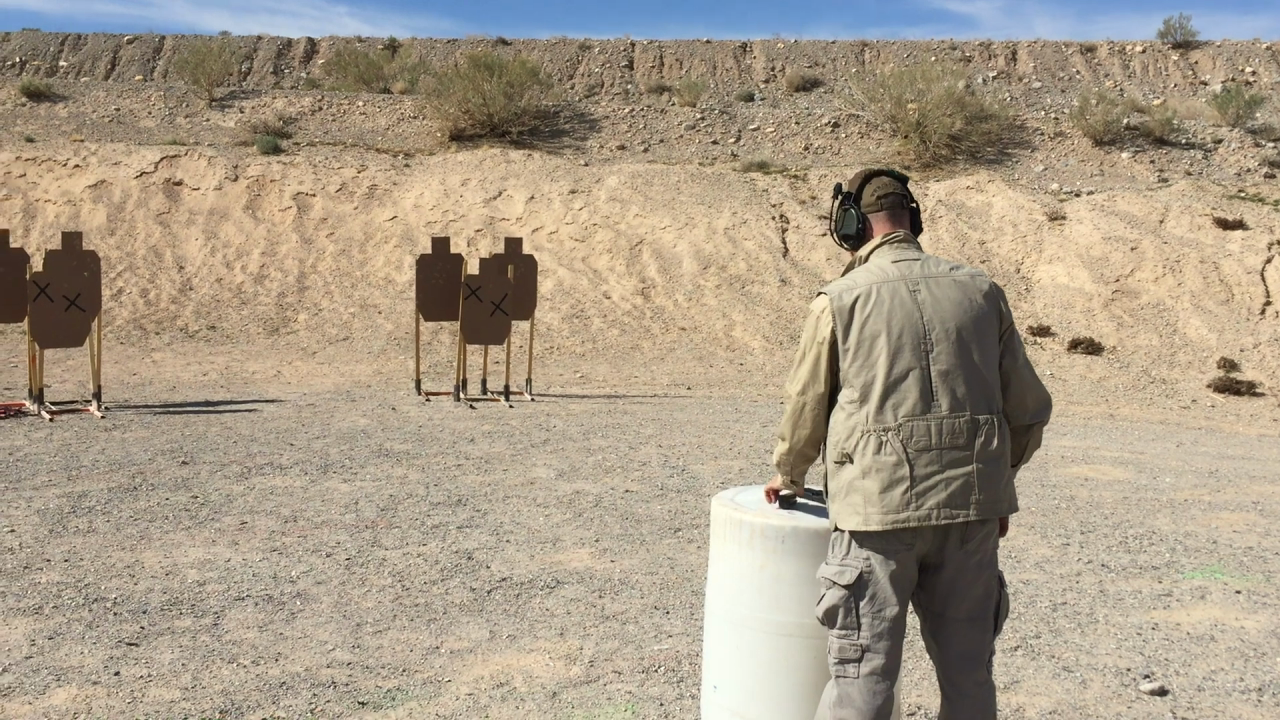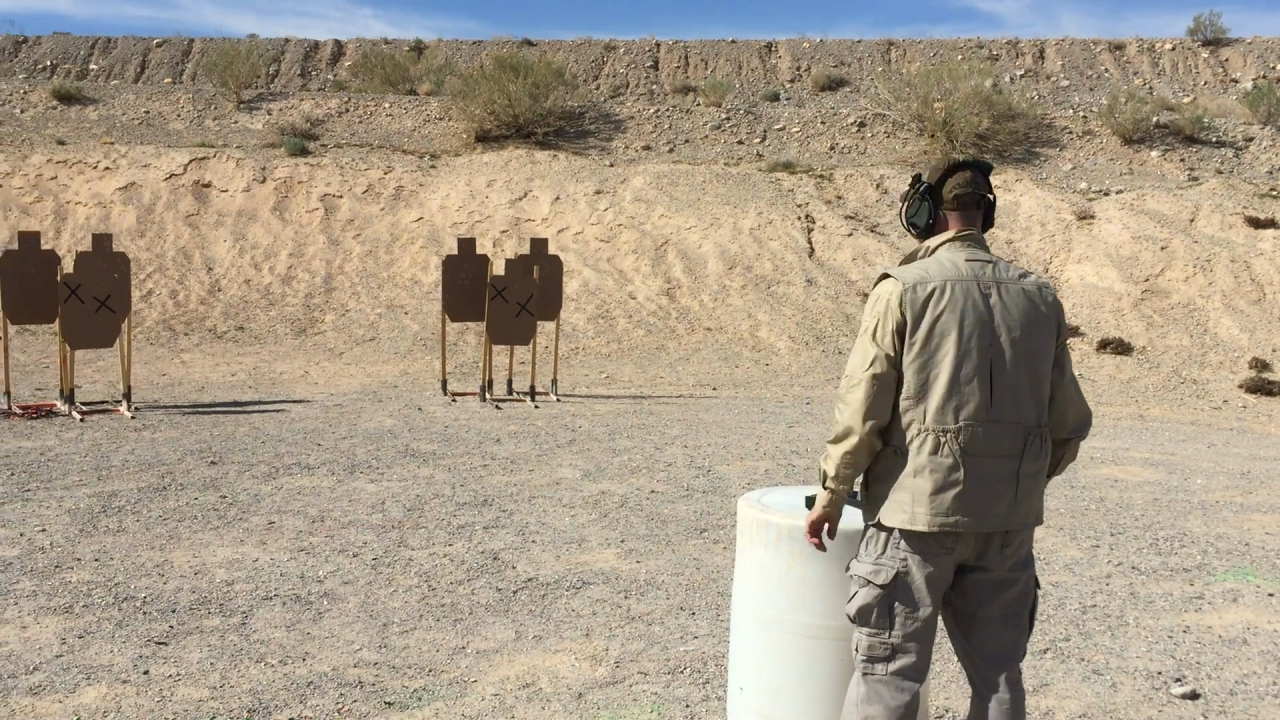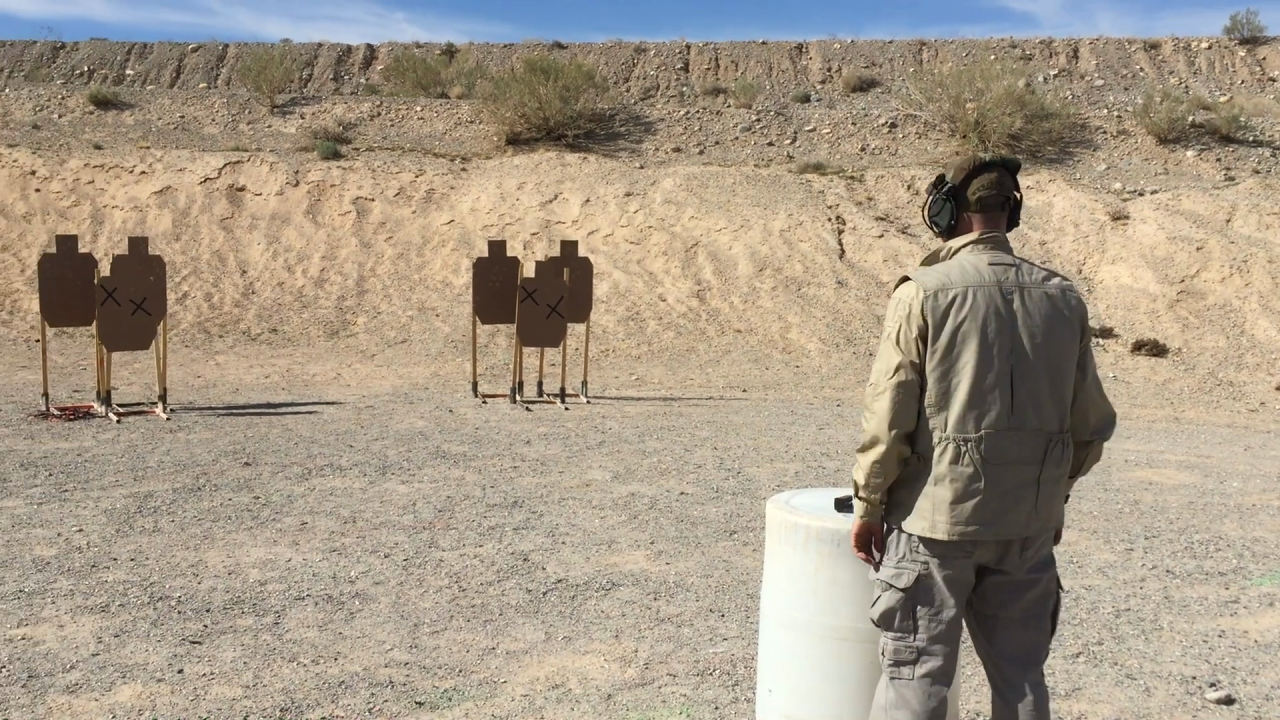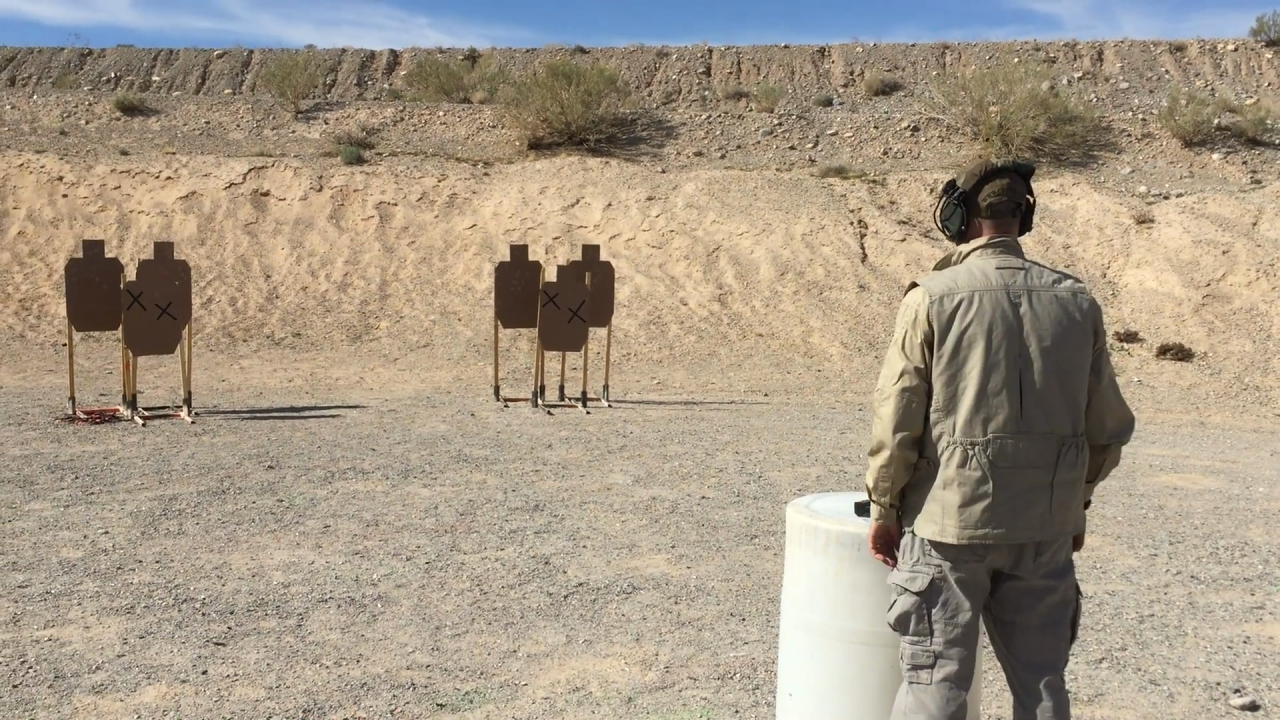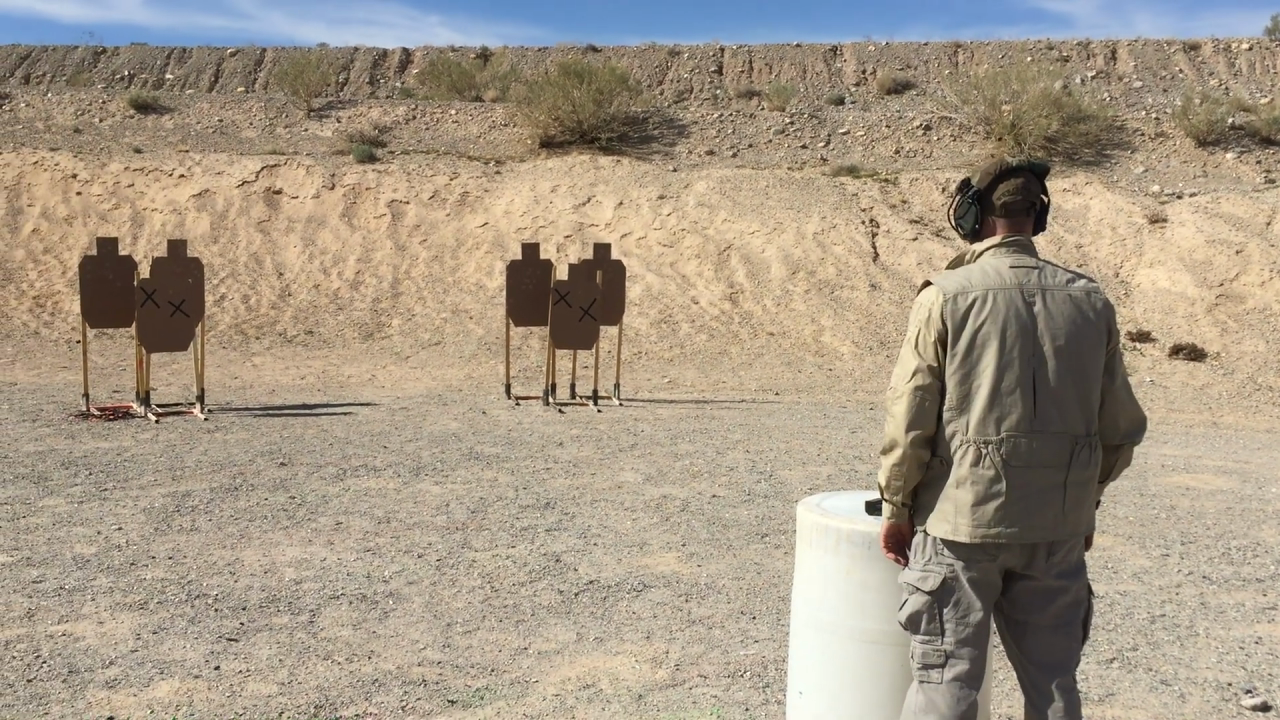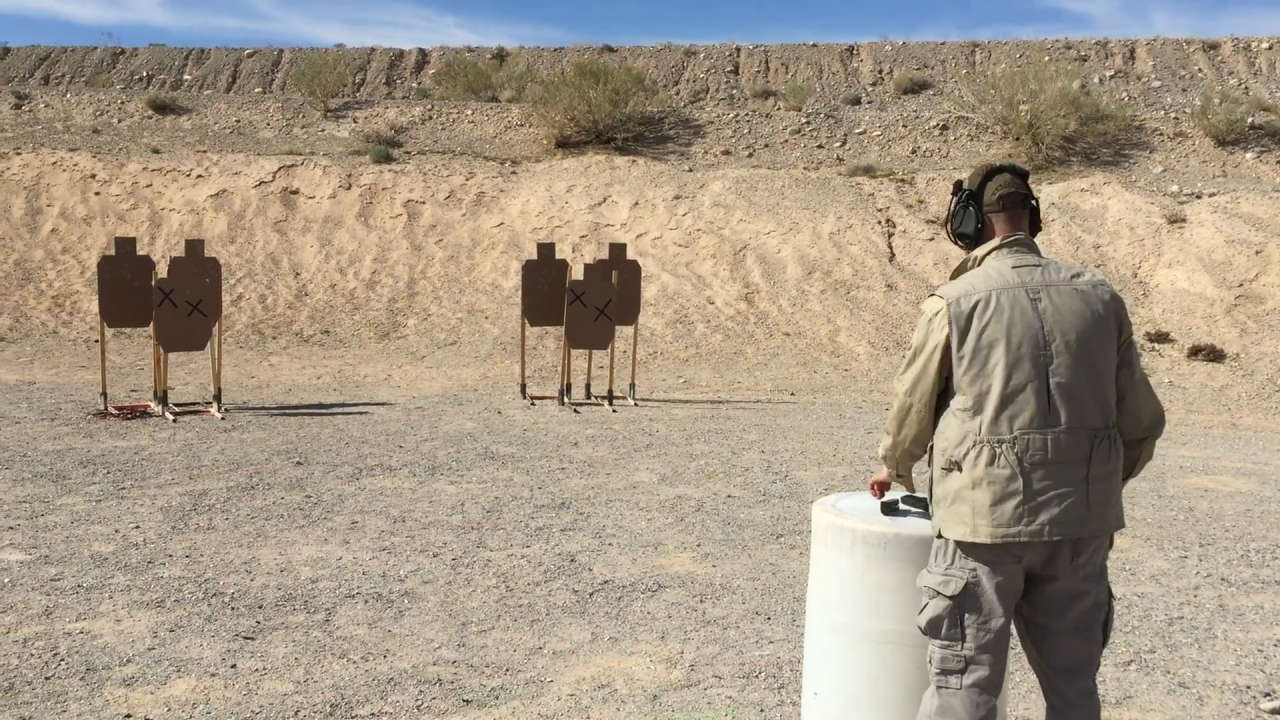
dt=0.5s
person 1, frame 1
left shoulder: (839, 301)
right shoulder: (980, 289)
left elbow: (805, 408)
right elbow: (1027, 406)
left wrist: (787, 475)
right wrist: (996, 480)
left hip: (880, 507)
right hip: (970, 507)
left knee: (863, 669)
right knee: (967, 667)
person 1, frame 2
left shoulder: (904, 290)
right shoulder: (1039, 297)
left elbow: (863, 407)
right elbow: (1067, 421)
left wrist: (832, 494)
left hip: (918, 510)
right hip: (1006, 516)
left knee: (888, 670)
right knee: (996, 672)
person 1, frame 3
left shoulder: (924, 292)
right shoulder: (1062, 298)
left elbow: (888, 414)
right elbow: (1090, 421)
left wrist: (868, 504)
right wrist: (1054, 494)
left hip: (937, 516)
right hip: (1028, 521)
left knee: (916, 673)
person 1, frame 4
left shoulder: (933, 298)
right shoulder: (1076, 302)
left elbow: (896, 420)
right elbow: (1107, 426)
left wrist: (883, 508)
right wrist: (1077, 500)
left hip: (951, 520)
right hip: (1045, 525)
person 1, frame 5
left shoulder: (946, 296)
right shoulder: (1090, 302)
left elbow: (909, 417)
right elbow: (1119, 425)
left wrist: (895, 507)
right wrist: (1084, 501)
left hip: (963, 518)
right hip: (1056, 525)
person 1, frame 6
left shoulder: (953, 303)
right shoulder: (1098, 297)
left elbow: (912, 407)
right elbow: (1140, 422)
left wrist: (893, 467)
left hip: (984, 517)
right hip: (1079, 522)
